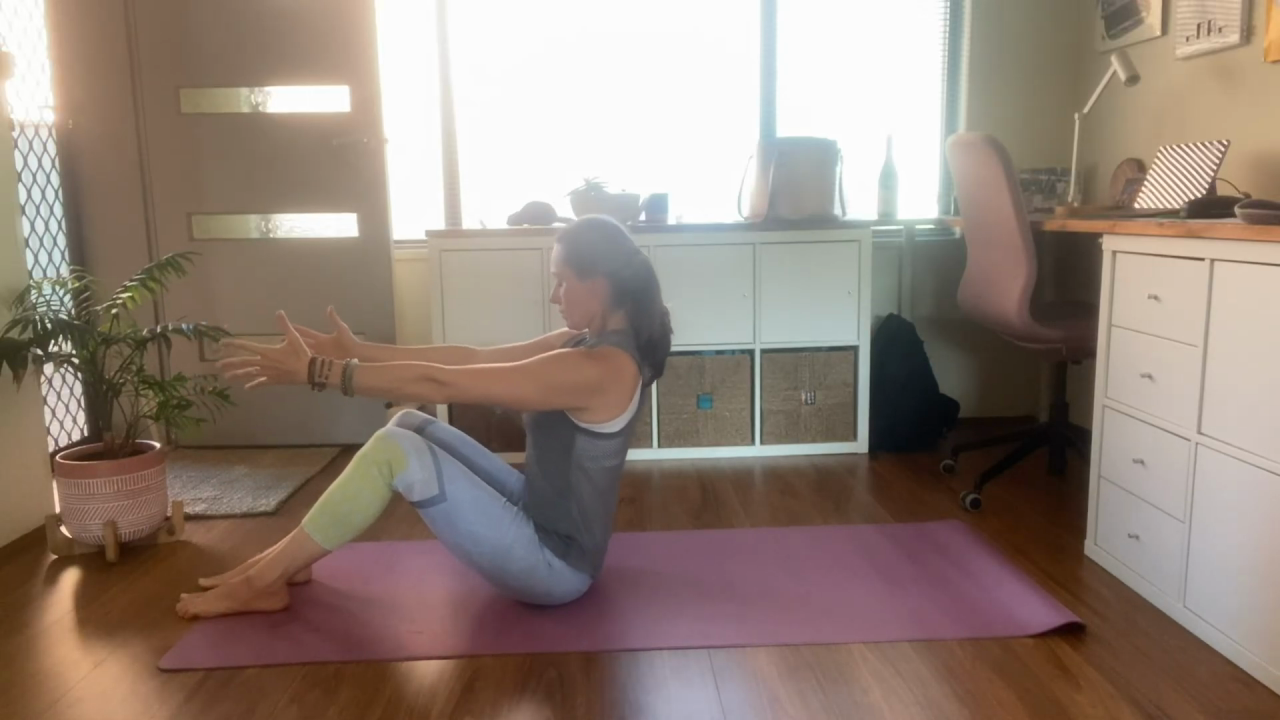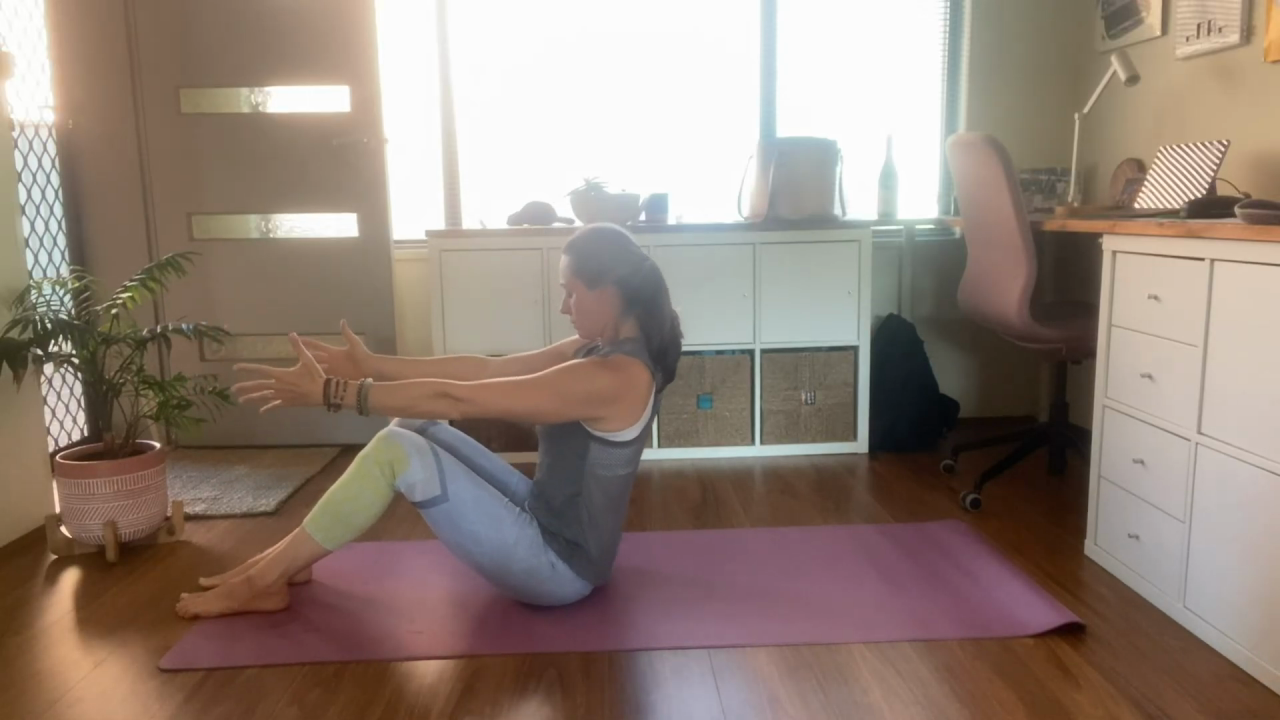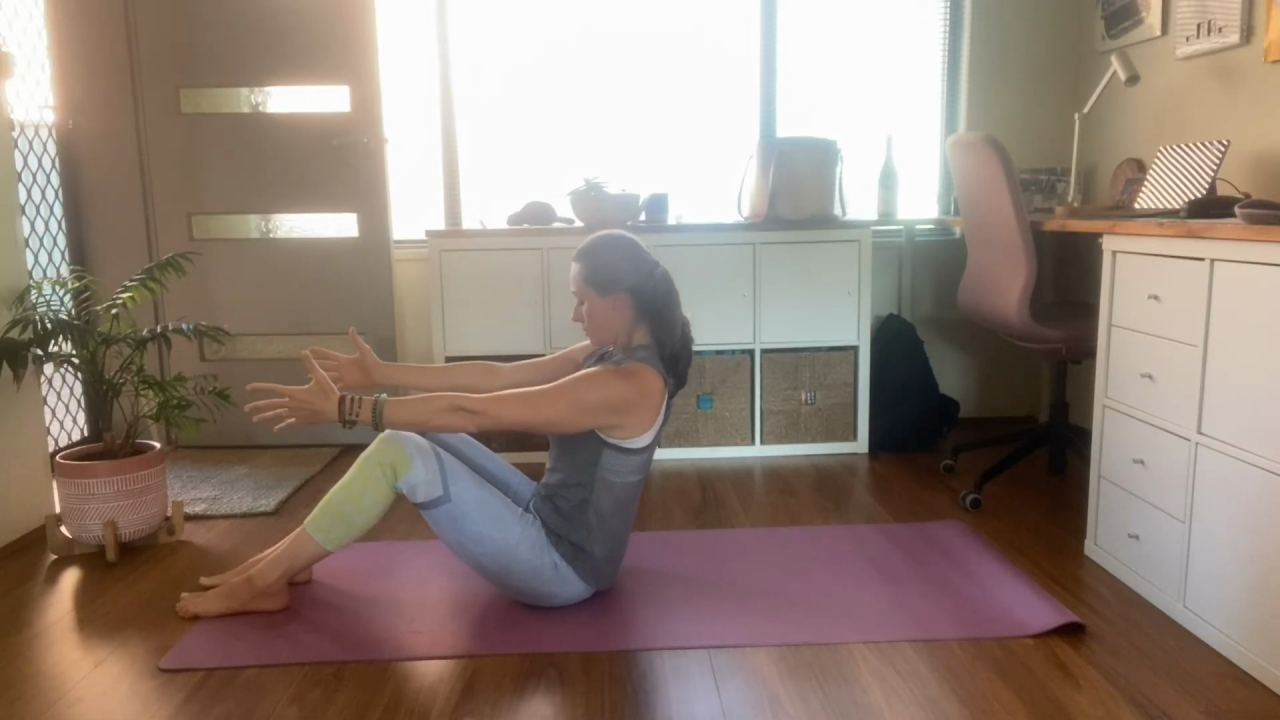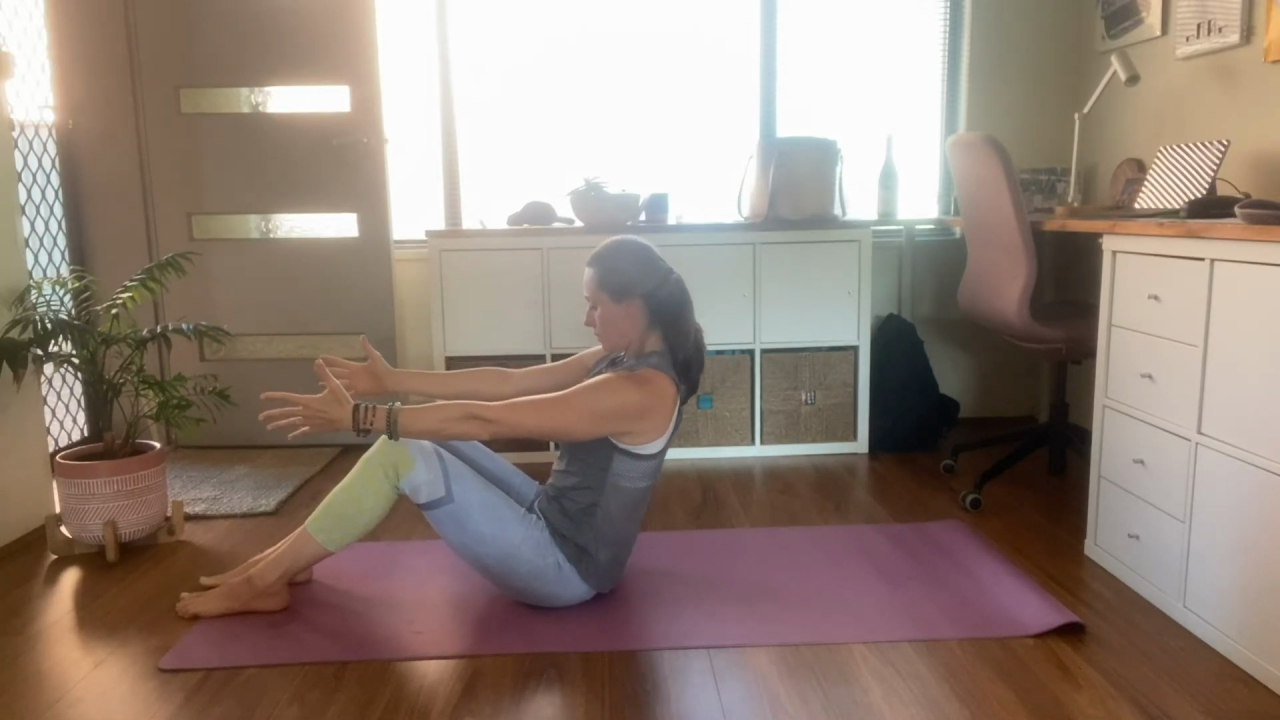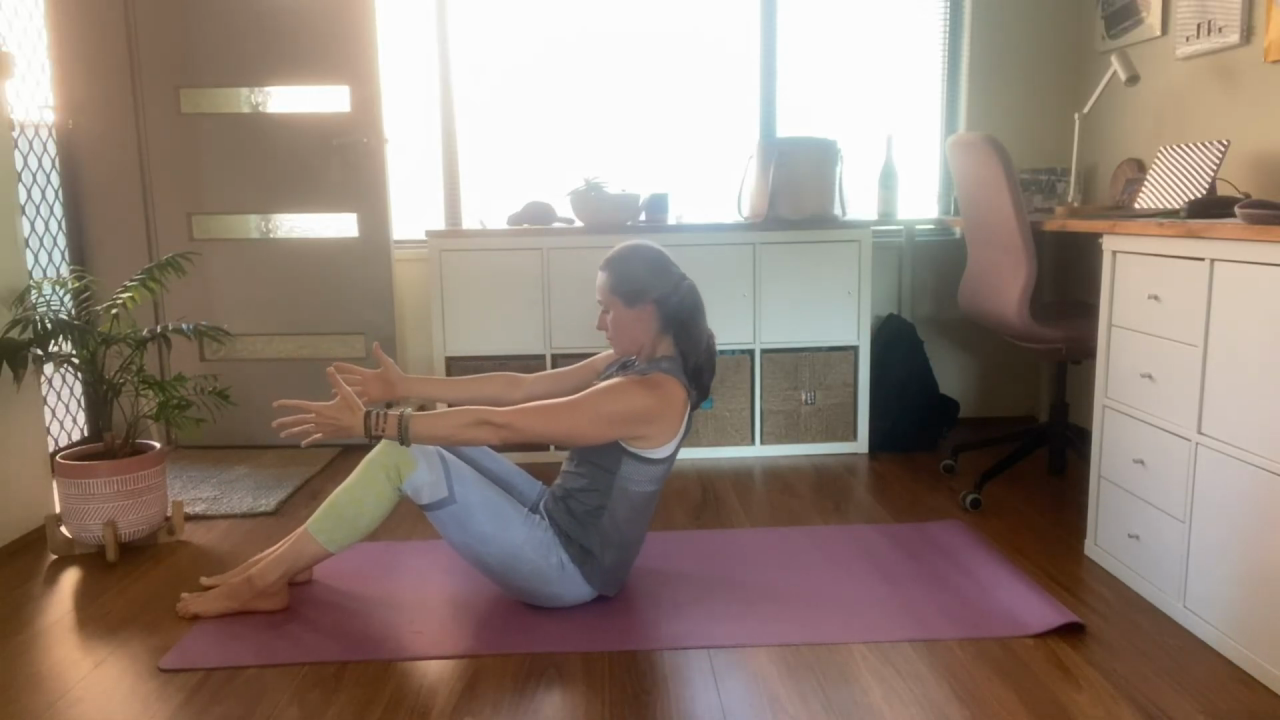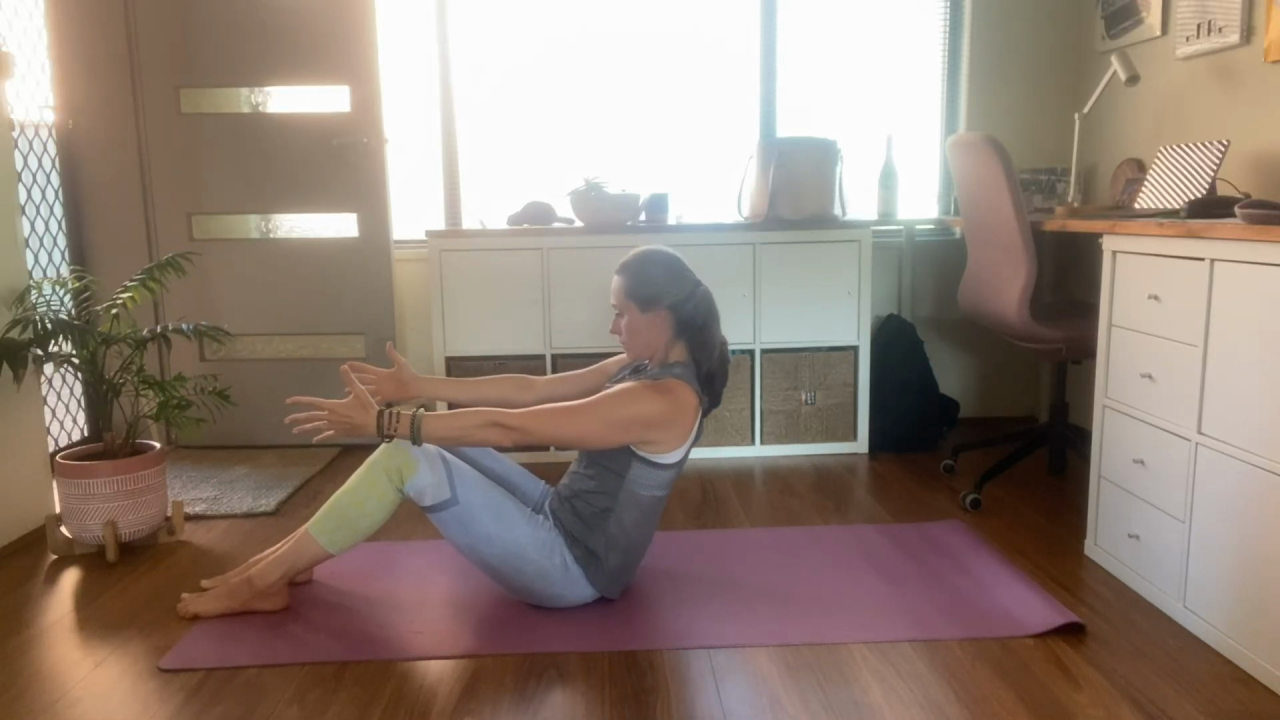
dt=0.3s
person 1, frame 1
left shoulder: (597, 369)
right shoulder: (592, 345)
left elbow: (443, 384)
right elbow: (475, 359)
left wrist: (317, 371)
right wrist: (360, 351)
left hip: (554, 562)
right hip: (543, 521)
left knee: (393, 451)
right knee: (409, 426)
left ankle: (261, 583)
right ankle: (285, 560)
person 1, frame 2
left shoulder: (612, 378)
right shoulder: (602, 350)
left elbow: (457, 401)
right elbow: (488, 370)
left wrist: (330, 392)
right wrist: (373, 364)
left hip: (559, 565)
right hip: (548, 523)
left knee: (395, 453)
right knee: (413, 431)
left ankle: (261, 584)
right ankle: (283, 560)
person 1, frame 3
left shoulder: (626, 385)
right shoulder: (612, 355)
left elbow: (473, 413)
right elbow: (499, 376)
left wrist: (345, 408)
right wrist: (382, 373)
left hip: (562, 566)
right hip: (552, 526)
left knee: (398, 452)
right knee: (412, 434)
left ankle: (262, 583)
right ankle: (286, 559)
person 1, frame 4
left shoulder: (638, 392)
right shoulder: (624, 361)
left elbow: (485, 421)
right elbow: (510, 382)
left wrist: (359, 416)
right wrist: (395, 381)
left hip: (565, 567)
right hip: (554, 525)
left knee: (400, 456)
right knee: (414, 437)
left ankle: (261, 584)
right ankle: (284, 561)
person 1, frame 5
left shoulder: (650, 396)
right shoulder: (636, 365)
left elbow: (497, 427)
right elbow: (521, 388)
left wrist: (370, 423)
right wrist: (405, 386)
left hip: (568, 567)
right hip: (560, 527)
left knee: (403, 458)
right knee: (417, 439)
left ankle: (261, 583)
right ankle: (286, 561)
person 1, frame 6
left shoulder: (662, 402)
right shoulder: (647, 369)
left elbow: (507, 429)
right elbow: (533, 390)
left wrist: (383, 421)
right wrist: (418, 386)
left hip: (572, 568)
right hip: (564, 525)
left knee: (404, 461)
right knee: (422, 442)
left ankle: (262, 583)
right ankle: (285, 559)
